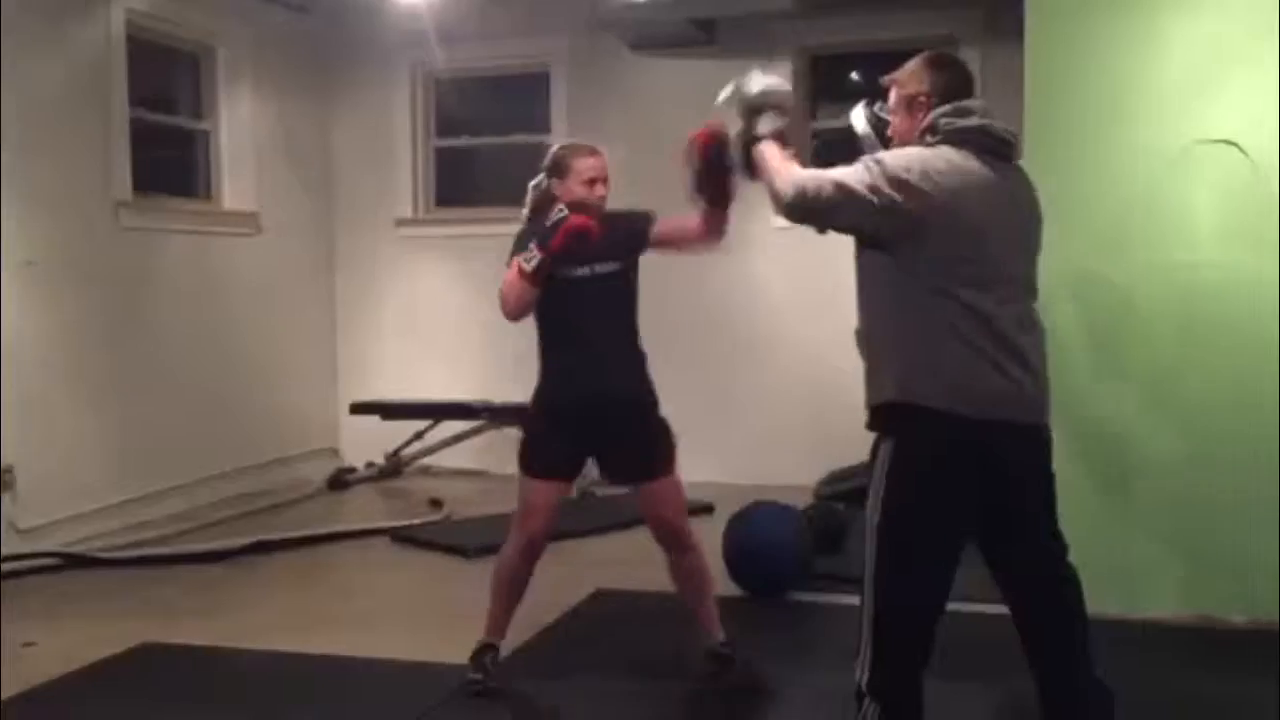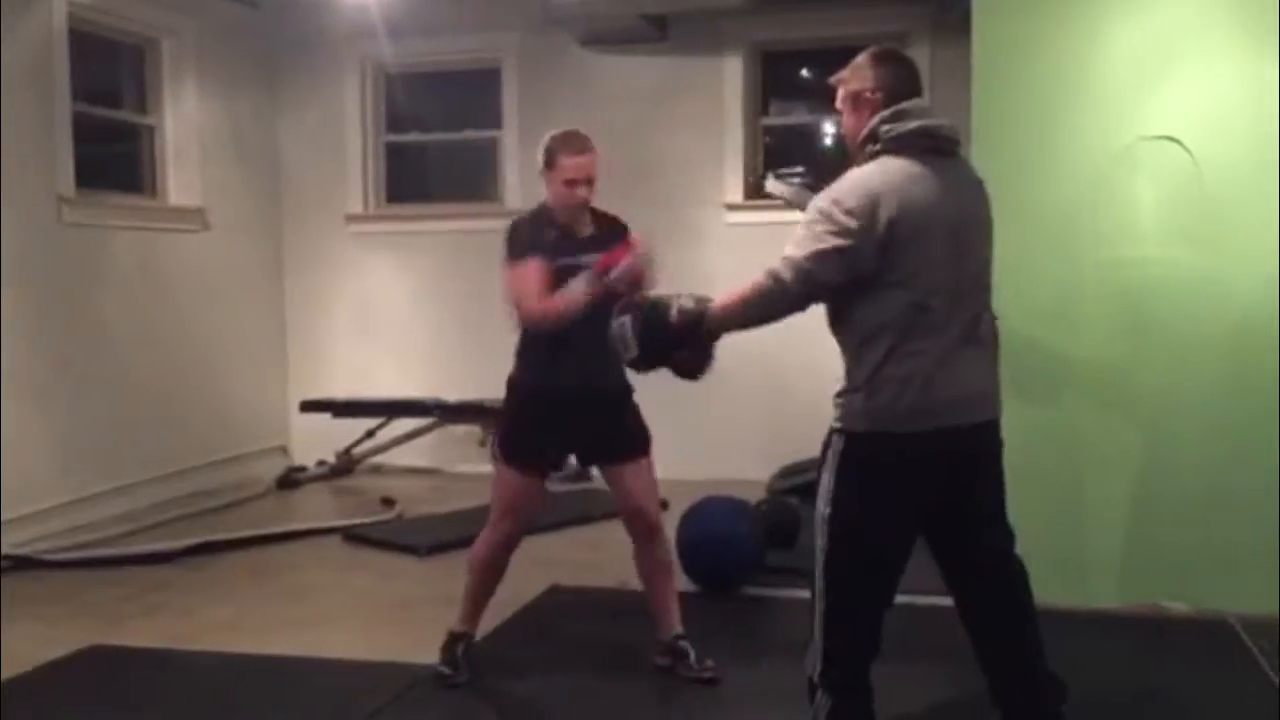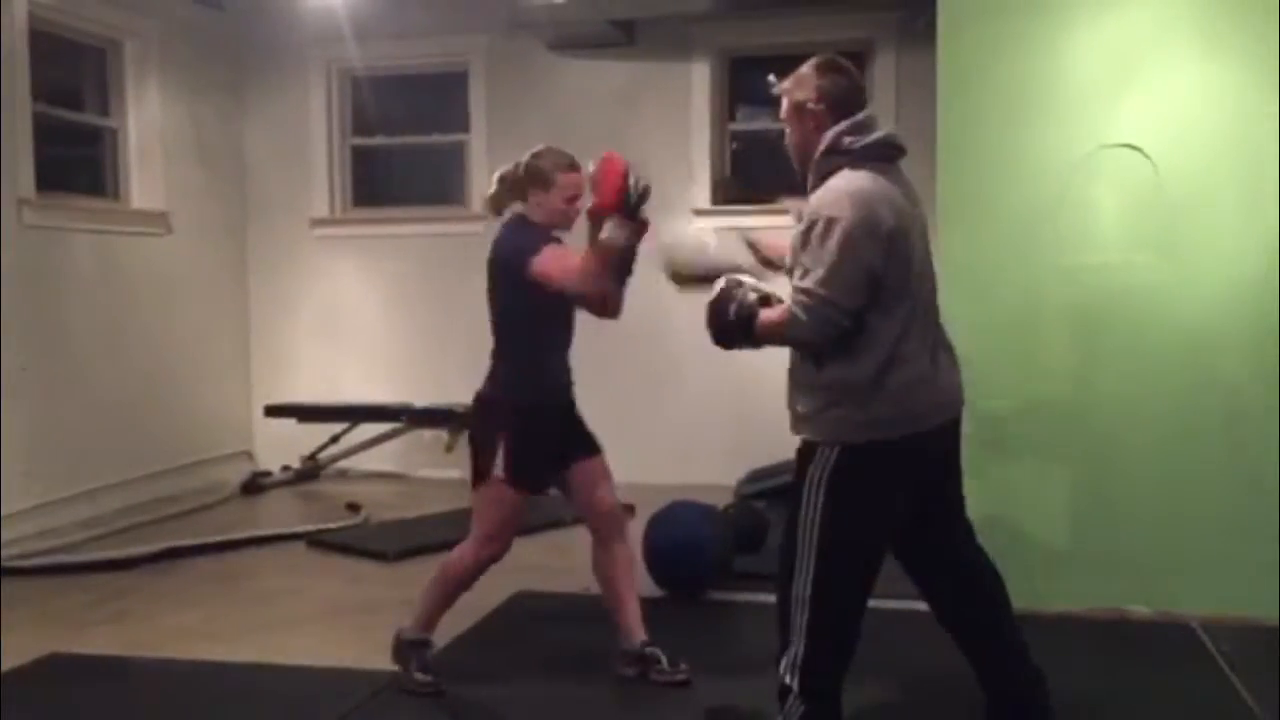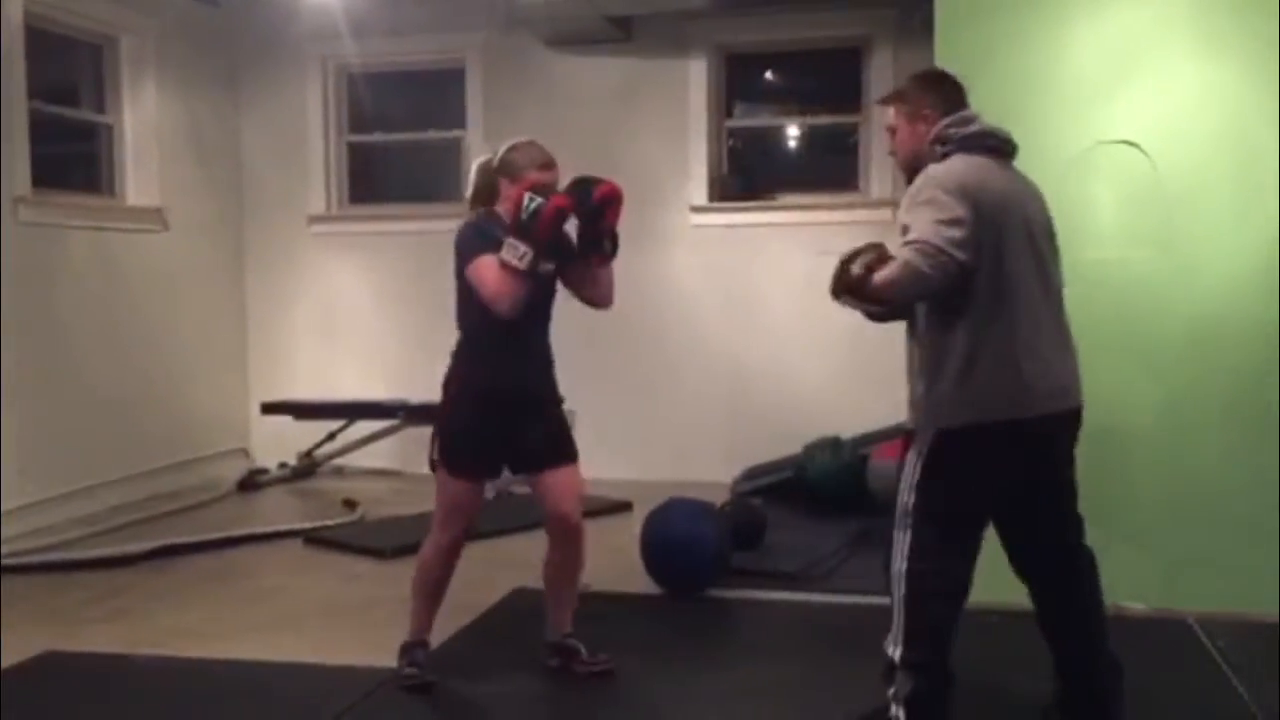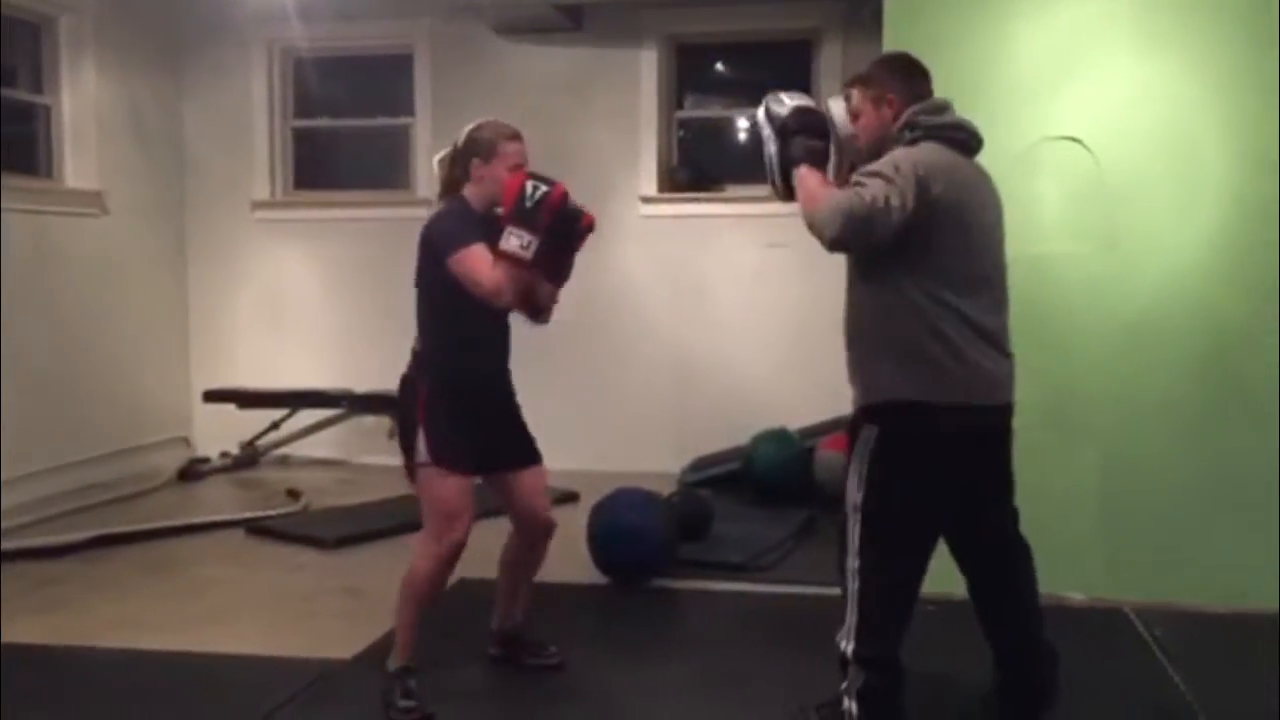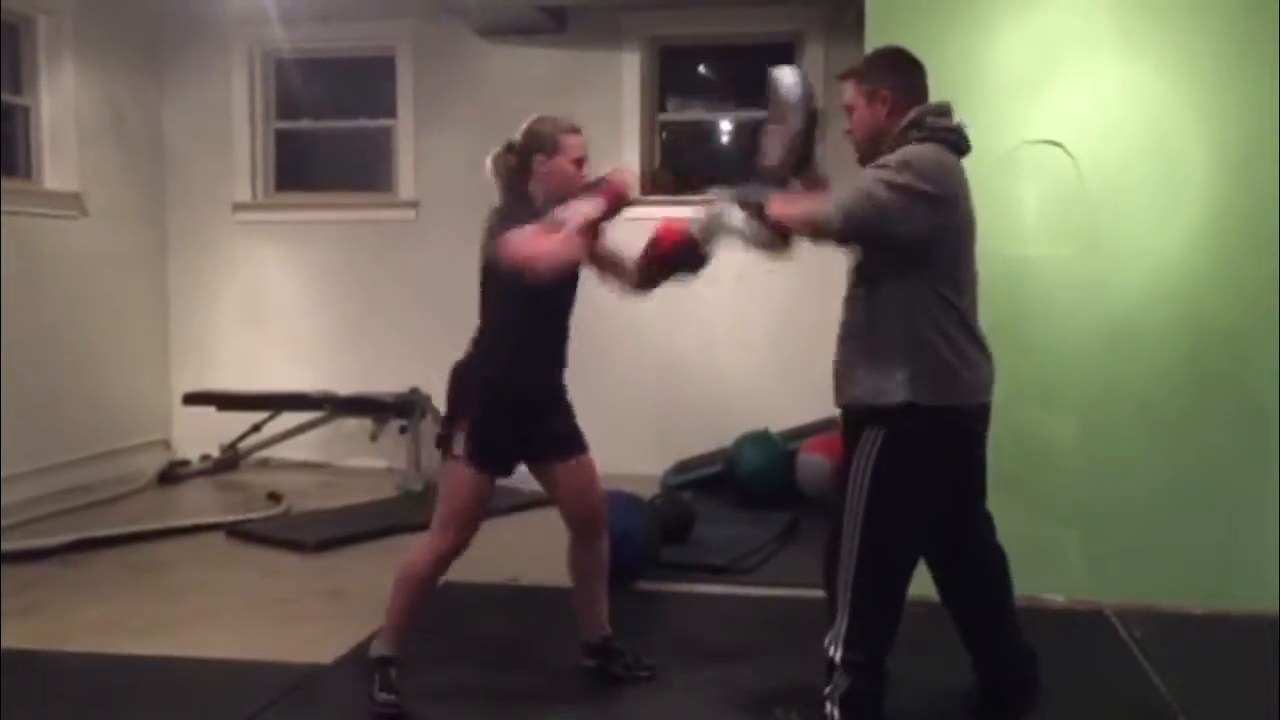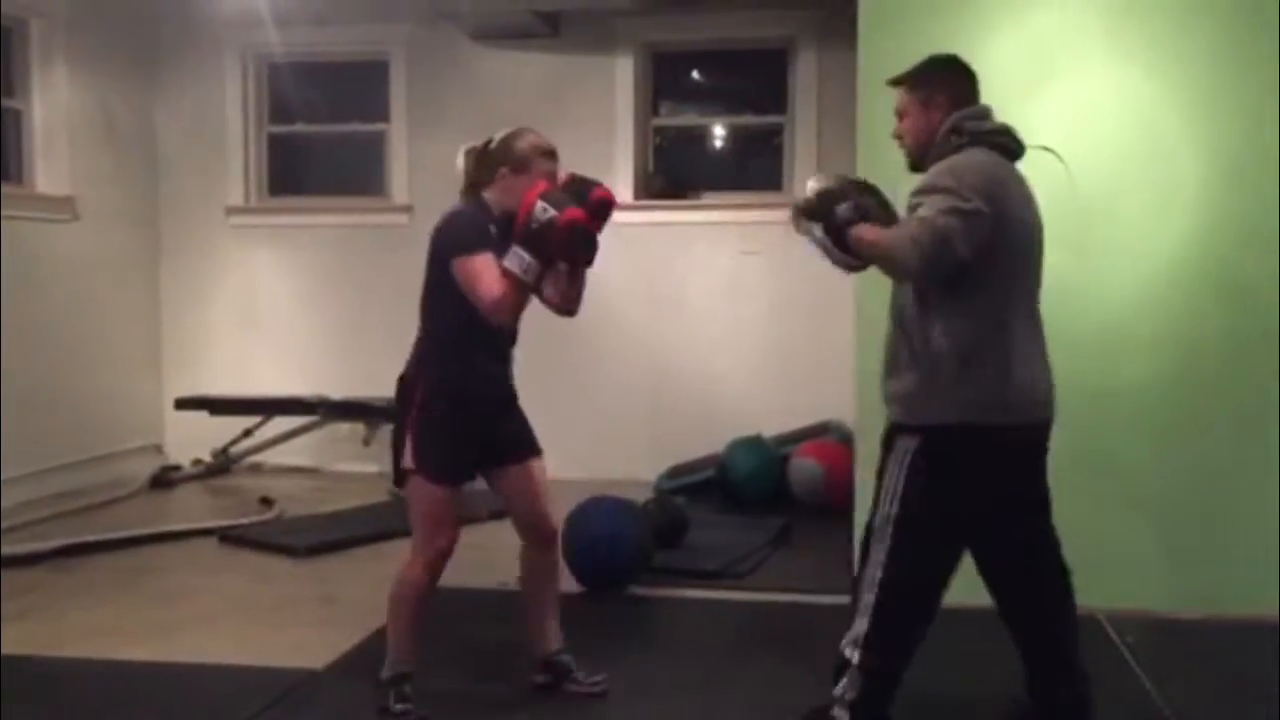
dt=0.5s
person 1, frame 1
left shoulder: (914, 173)
right shoulder: (1013, 181)
left elbow: (799, 194)
left wrist: (763, 136)
right wrist: (882, 162)
left hip: (934, 421)
right hip: (1020, 417)
left knee: (900, 593)
right knee: (1041, 577)
person 1, frame 2
left shoulder: (866, 189)
right shoulder: (965, 180)
left elbow: (789, 285)
left wrist: (704, 318)
right wrist: (821, 204)
left hip: (888, 426)
right hip: (971, 417)
left knee: (850, 587)
right knee: (990, 573)
person 1, frame 3
left shoulder: (844, 201)
right shoulder: (882, 181)
left elbow: (814, 319)
left wrist: (747, 319)
right wrist: (752, 249)
left hip: (862, 432)
right hip: (929, 417)
left knee: (819, 588)
right knee: (955, 567)
person 1, frame 4
left shoulder: (944, 181)
right shoulder: (1017, 183)
left elbow: (924, 271)
left wrist: (868, 282)
right wrist: (894, 286)
left hip: (970, 413)
right hip: (1048, 404)
left knee: (928, 566)
right knee: (1057, 556)
person 1, frame 5
left shoulder: (910, 165)
right shoulder: (967, 171)
left elbow: (839, 222)
left wrist: (803, 162)
right wrist: (828, 166)
left hip: (913, 403)
right hip: (982, 397)
left knee: (880, 556)
right knee: (994, 547)
person 1, frame 6
left shoulder: (913, 169)
right shoulder: (924, 167)
left elbow: (835, 218)
right elbow: (857, 218)
left wrist: (765, 204)
right wrist: (795, 178)
left hip: (908, 403)
right hip: (953, 398)
left knee: (866, 560)
right knee: (965, 546)
person 1, frame 7
left shoulder: (962, 175)
right shoulder: (1002, 177)
left elbow: (917, 253)
left wrist: (852, 231)
right wrist: (873, 228)
left hip: (949, 417)
right hip: (1015, 413)
left knee: (895, 573)
right knee: (1028, 563)
person 2, frame 1
left shoulder: (623, 230)
right shoulder: (532, 237)
left elbow: (707, 231)
right elbow: (513, 306)
left wrist: (714, 184)
right wrist: (548, 248)
left hip: (628, 404)
right hip: (559, 409)
left knee: (676, 532)
right knee: (529, 534)
left ankle: (718, 644)
right ankle: (490, 646)
person 2, frame 2
left shoulder: (613, 231)
right shoulder: (528, 233)
left elbow: (639, 300)
right elbow: (534, 313)
right wrist: (596, 282)
left hip: (604, 399)
right hip: (537, 400)
left knee: (646, 520)
right knee: (504, 531)
left ankle: (671, 641)
right ankle: (461, 636)
person 2, frame 3
left shoulder: (548, 243)
right shoulder: (517, 242)
left elbow: (607, 304)
right elbow: (584, 283)
left wrist: (621, 243)
right wrist: (616, 221)
left hip: (555, 408)
right hip: (513, 413)
left knee: (610, 519)
right knee: (489, 543)
left ankle: (635, 647)
right ankle: (414, 638)
person 2, frame 4
left shoulder: (548, 235)
right shoulder: (476, 235)
left elbow: (600, 296)
right elbow: (504, 300)
left wrist: (598, 233)
right wrist: (525, 235)
left hip: (536, 397)
right hip: (476, 399)
left knee: (568, 522)
right knee: (448, 533)
left ankle: (560, 638)
right ankle: (416, 644)
person 2, frame 5
left shoulder: (497, 225)
right shoulder: (448, 225)
left elbow: (537, 309)
right elbow: (499, 291)
left hip: (492, 393)
right hip: (438, 398)
left knee: (538, 519)
right knee: (447, 536)
left ankle: (507, 632)
right ankle: (400, 669)
person 2, frame 6
left shoulder: (558, 214)
right shoulder: (513, 215)
left elbow: (634, 274)
right elbow: (542, 265)
left wrist: (664, 259)
right wrist: (585, 211)
left hip: (541, 395)
right hip: (490, 393)
left knee: (591, 516)
right knee: (450, 535)
left ankle: (597, 644)
right ankle: (383, 657)
person 2, frame 7
left shoulder: (518, 228)
right shoulder: (462, 227)
left elbow: (564, 304)
right elbow: (496, 309)
left wrist: (574, 243)
right wrist: (532, 245)
left hip: (494, 396)
right hip: (438, 401)
left knee: (542, 528)
right knee: (434, 546)
left ankle: (550, 658)
